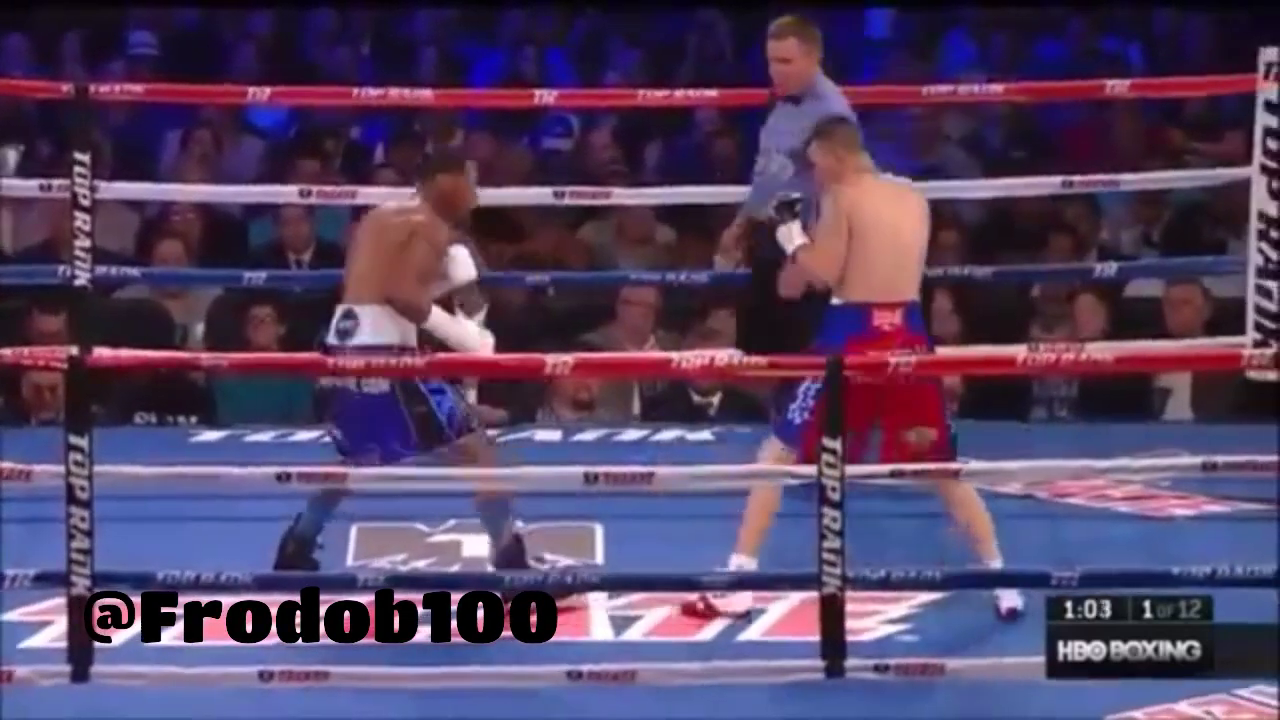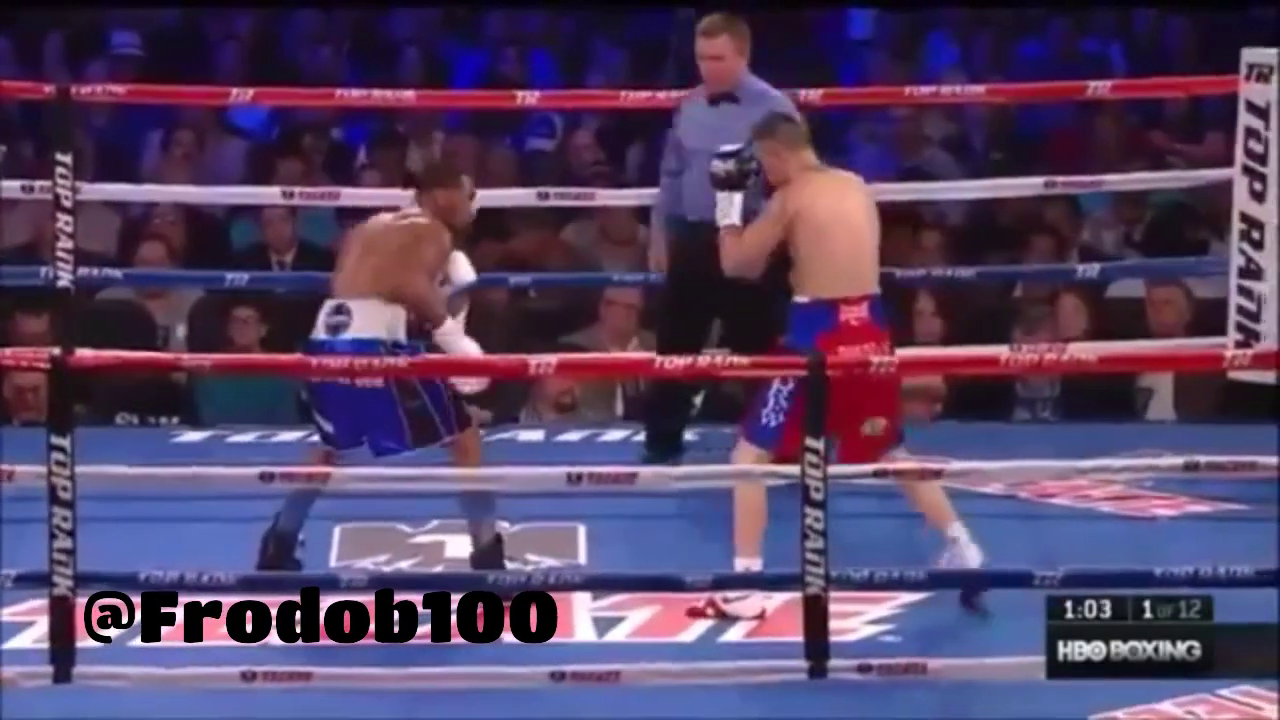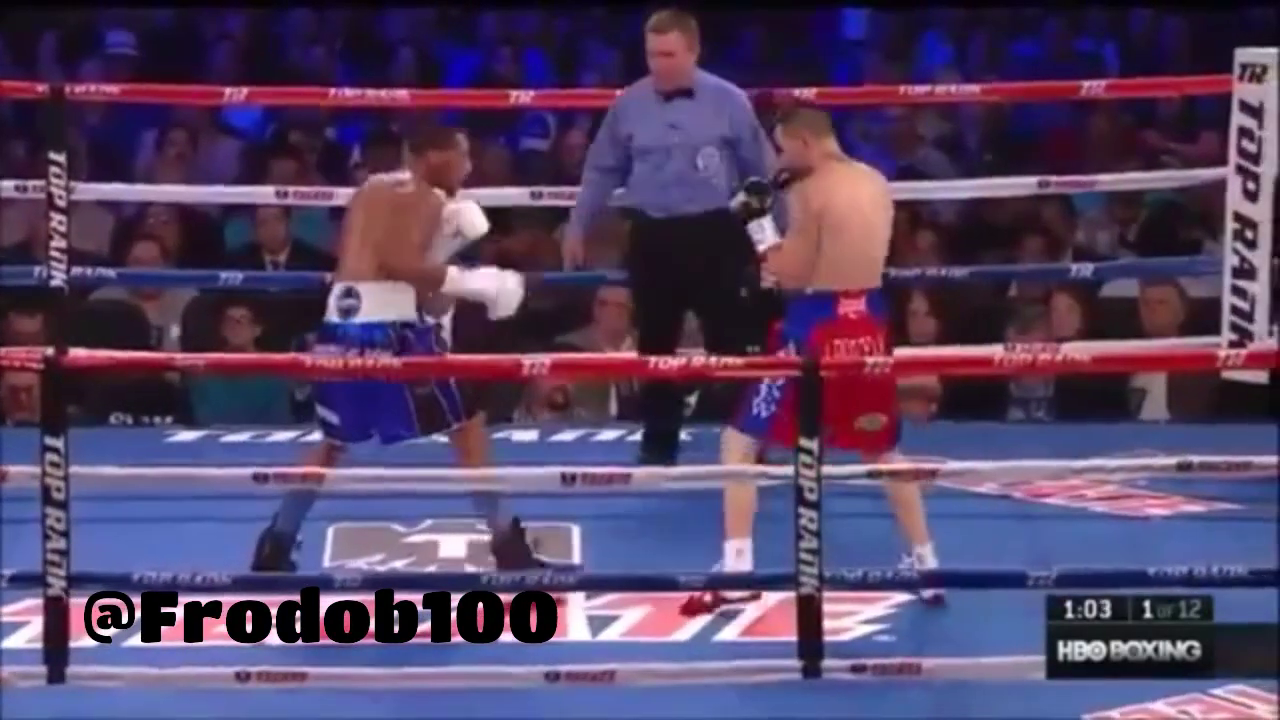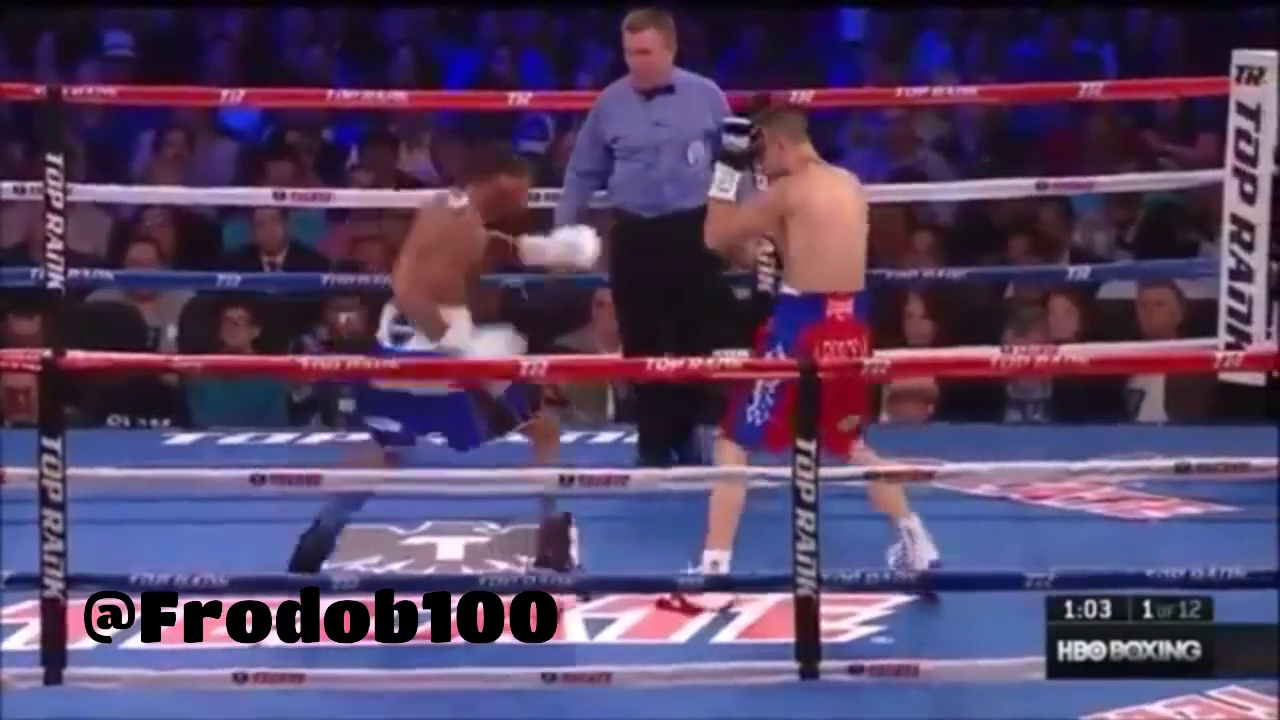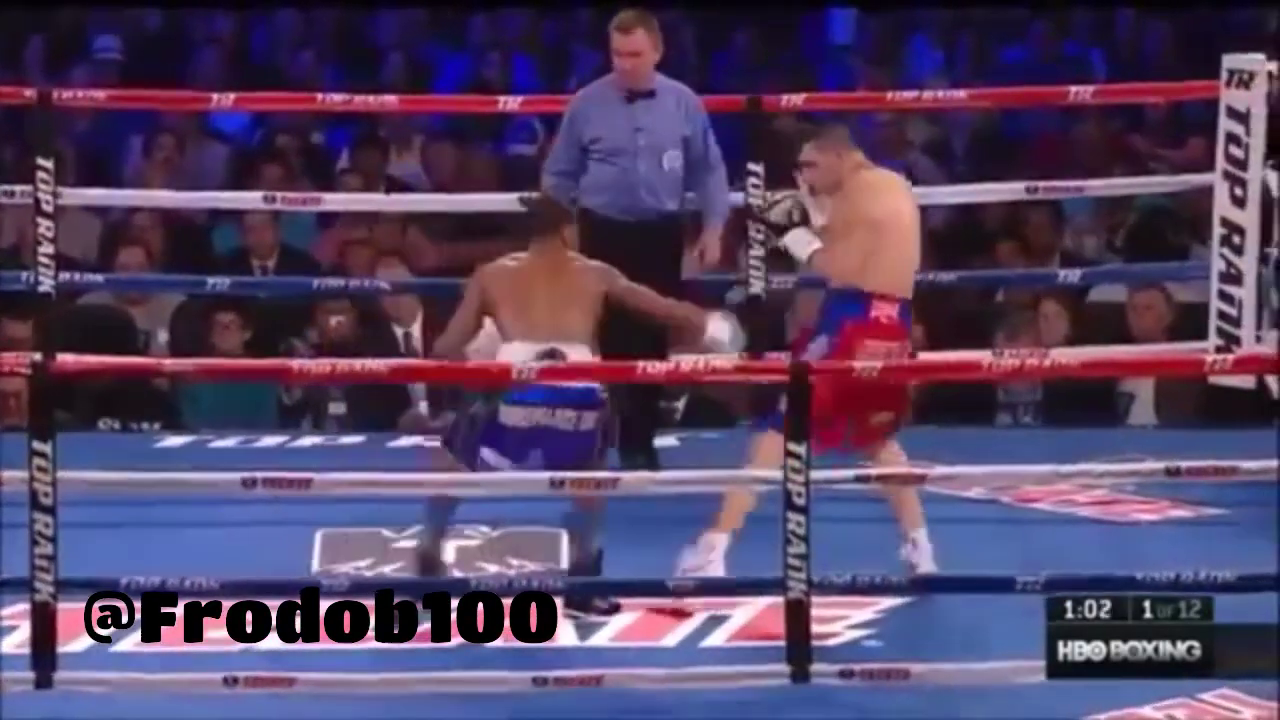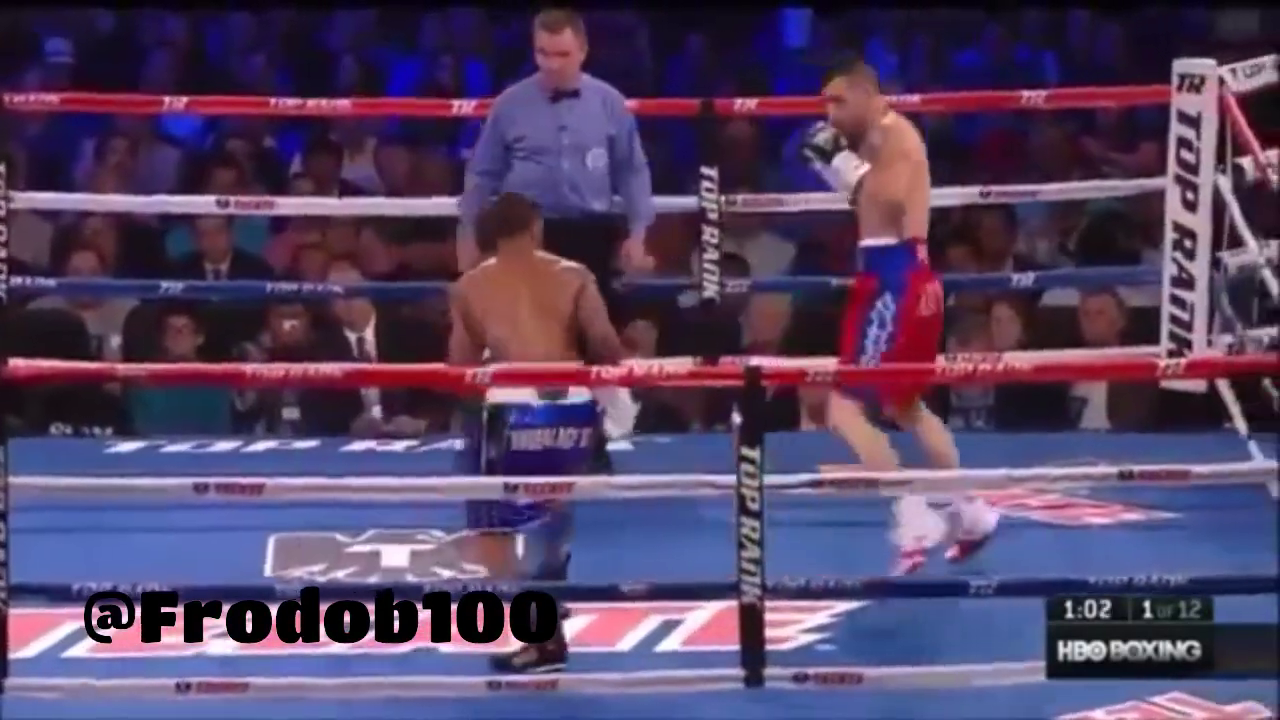
dt=0.3s
person 1, frame 1
left shoulder: (842, 197)
right shoulder: (913, 197)
left elbow: (825, 274)
left wrist: (790, 229)
left hip: (852, 338)
right hip: (907, 338)
left knee: (777, 455)
right knee: (943, 466)
right ankle: (1002, 584)
person 1, frame 2
left shoulder: (790, 197)
right shoulder: (856, 187)
left elbow: (737, 264)
left wrist: (728, 196)
left hip: (817, 335)
right hip: (870, 331)
left knee: (752, 456)
right knee: (889, 453)
left ankle: (744, 587)
right ankle: (961, 549)
person 1, frame 3
left shoulder: (811, 190)
right shoulder: (876, 182)
left elbow: (792, 276)
left wrist: (758, 221)
left hip: (815, 328)
right hip: (867, 325)
left knee: (740, 442)
right knee: (883, 452)
left ankle: (736, 571)
right ankle: (925, 566)
person 1, frame 4
left shoulder: (787, 190)
right shoulder: (850, 185)
left elbow: (716, 235)
left wrist: (728, 168)
left hip: (801, 328)
right hip: (850, 326)
left knee: (732, 447)
right knee: (850, 443)
left ankle: (713, 575)
right ankle: (917, 545)
person 1, frame 5
left shoulder: (856, 192)
right shoulder: (896, 187)
left elbow: (841, 270)
left wrist: (795, 234)
right wrist: (813, 208)
left hip: (849, 328)
right hip: (892, 331)
left knee: (773, 441)
right knee: (879, 441)
left ankle: (710, 560)
right ankle: (919, 553)
person 1, frame 6
left shoulder: (893, 133)
right shoulder: (874, 138)
left elbow: (893, 195)
right elbow: (863, 207)
left wrist: (841, 159)
right wrist: (831, 159)
left hip: (896, 281)
right hip: (893, 276)
left knee: (845, 409)
right knee: (903, 405)
left ankle: (913, 517)
right ankle: (972, 510)
person 2, frame 1
left shoulder: (381, 217)
right shoulder: (432, 227)
right elbow: (399, 292)
left wrist: (443, 277)
right wrist: (455, 329)
left hip: (342, 348)
right hip: (384, 353)
left knee: (356, 457)
right knee: (474, 447)
left ankle: (296, 550)
right ankle: (512, 566)
person 2, frame 2
left shoulder: (374, 226)
right shoulder: (434, 232)
right elbow: (413, 289)
left wrist: (442, 280)
right wrist: (459, 344)
left hip: (326, 341)
right hip: (375, 345)
left knee: (331, 449)
right knee: (466, 442)
left ankle: (277, 548)
right ankle: (487, 559)
person 2, frame 3
left shoulder: (371, 188)
right shoulder: (425, 197)
right elbow: (403, 263)
left wrist: (448, 234)
right wrist: (475, 283)
left hip: (338, 327)
right hip: (388, 329)
left knee: (333, 441)
right knee: (469, 432)
left ankle: (274, 546)
right ankle: (509, 550)
person 2, frame 4
left shoulder: (444, 207)
right shoulder: (468, 228)
right elbow: (409, 295)
left wrist: (546, 248)
right wrist: (461, 340)
left hip: (396, 353)
right hip: (443, 355)
left knee: (386, 451)
right knee: (543, 428)
left ankle: (314, 547)
right ankle: (553, 546)
person 2, frame 5
left shoulder: (491, 276)
right shoulder: (593, 273)
left elbow: (448, 349)
right elbow: (662, 308)
left wrist: (476, 350)
right wrist: (710, 325)
left hip: (515, 388)
right hip: (578, 391)
left knee: (459, 463)
left ankle: (430, 557)
right ankle: (584, 583)
person 2, frame 6
left shoulder: (469, 288)
right shoulder: (573, 276)
left elbow: (462, 368)
right elbow: (604, 340)
left hip: (512, 413)
right hip: (573, 408)
left knee: (492, 532)
right knee: (563, 496)
left ankle: (541, 636)
right ankle: (549, 578)
person 3, frame 1
left shoulder: (829, 111)
right shoulder: (782, 109)
right wrist: (742, 223)
right hip: (769, 239)
left knee: (790, 342)
right knee: (753, 338)
person 3, frame 2
left shoulder: (772, 108)
right shoulder: (690, 108)
right elbow: (674, 176)
right wrist: (659, 232)
right hip: (693, 241)
left knee: (754, 351)
right knee: (674, 345)
right ankle: (661, 443)
person 3, frame 3
left shoulder: (729, 101)
right shoulder: (629, 103)
left elbow: (760, 169)
right elbow: (603, 171)
right wrist: (578, 226)
left hip: (713, 236)
right hip: (652, 236)
left knee: (730, 345)
right knee: (654, 345)
right ankle: (659, 443)
person 3, frame 4
left shoulder: (706, 96)
right shoulder: (609, 103)
right elbow: (584, 176)
right wrist: (563, 233)
left hip: (694, 232)
right hip: (634, 235)
left knee: (694, 341)
right knee: (642, 344)
left ankle: (682, 438)
right ankle: (653, 443)
person 3, frame 5
left shoulder: (684, 103)
right shoulder: (586, 103)
left elbow: (709, 170)
right elbow: (560, 175)
left wrist: (713, 226)
left hip: (661, 236)
right hip: (603, 235)
left knee: (651, 341)
right knee: (614, 342)
left ankle: (639, 440)
right ankle: (632, 443)
person 3, frame 6
left shoulder: (610, 105)
right shoulder: (511, 105)
left elbow: (635, 173)
right elbow: (483, 174)
left wrist: (636, 232)
right wrist: (468, 235)
left hip: (591, 233)
